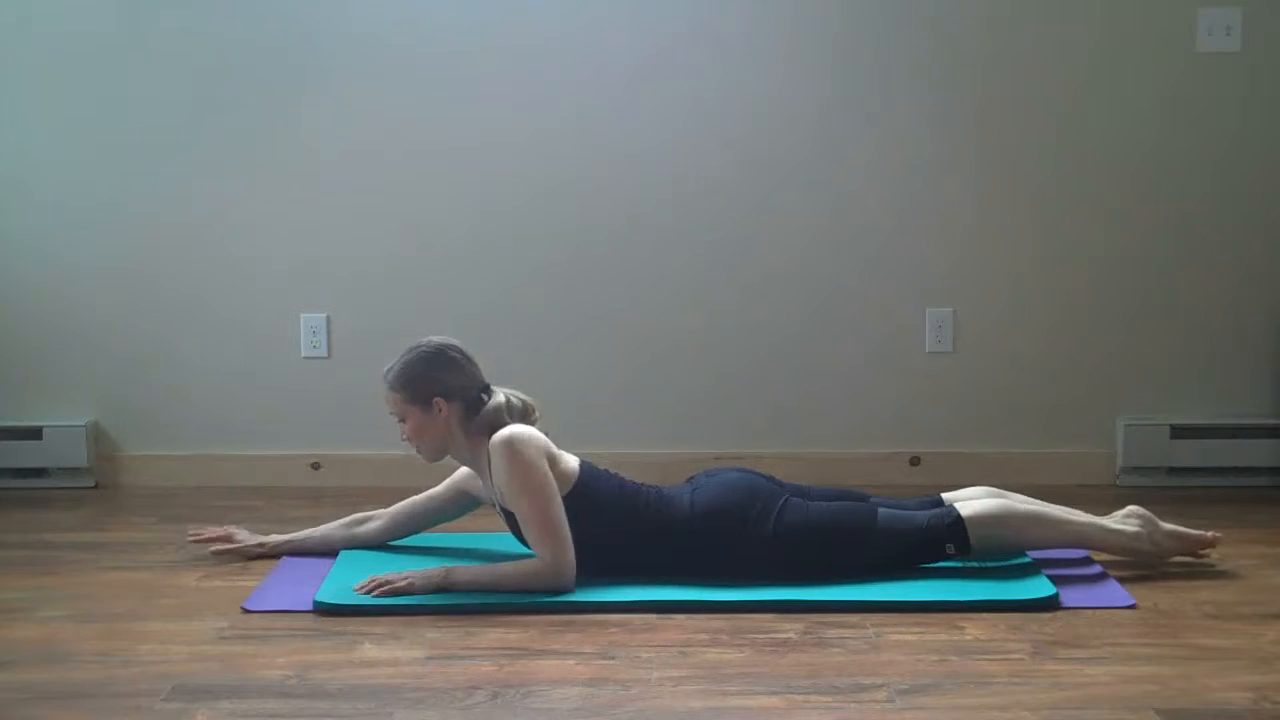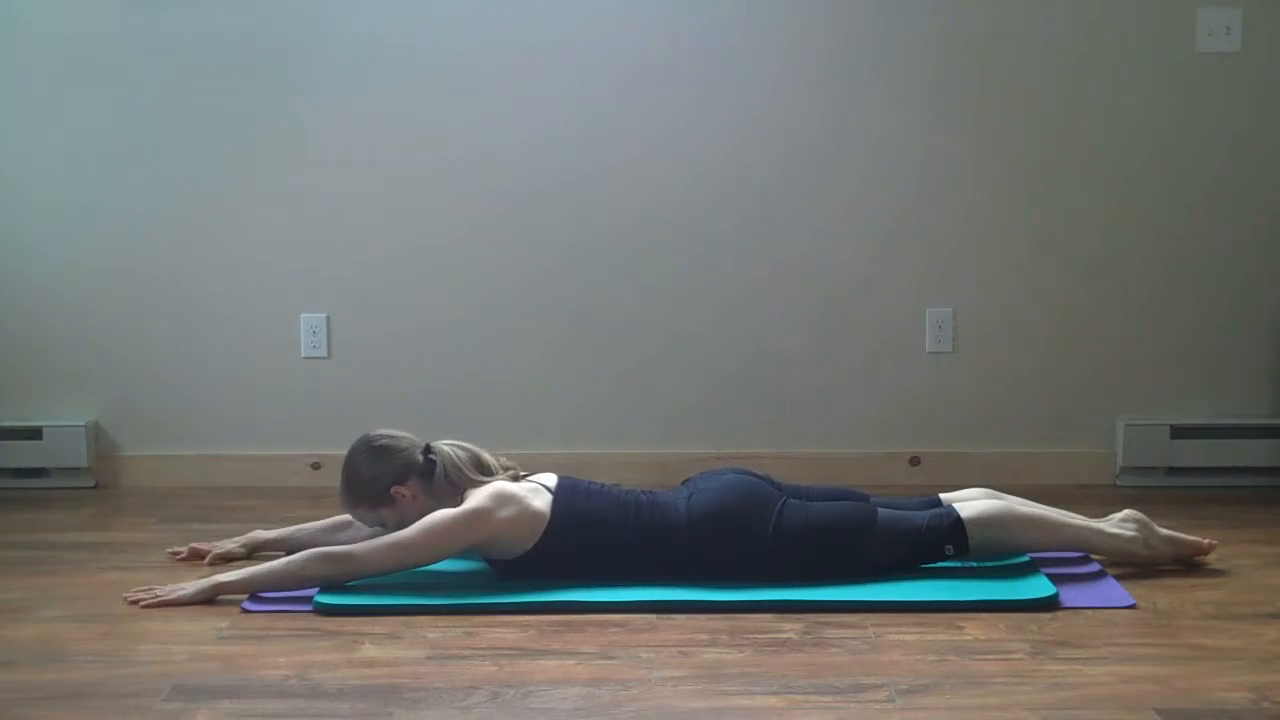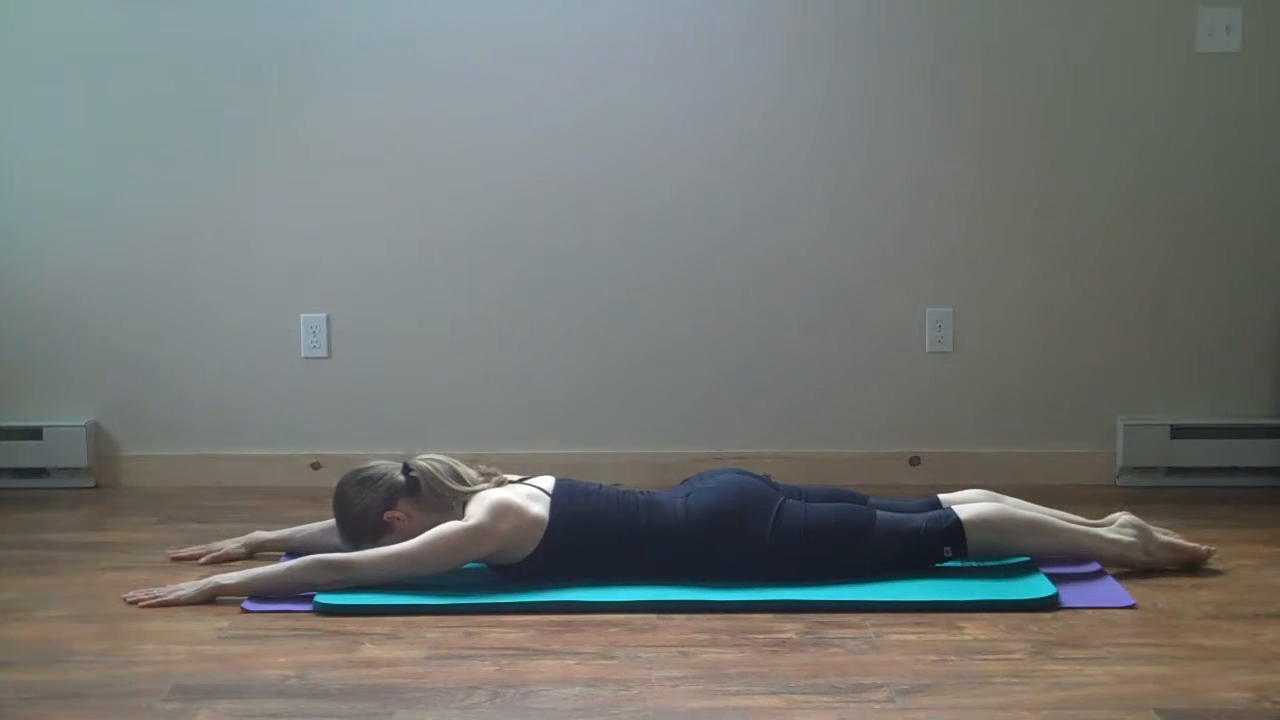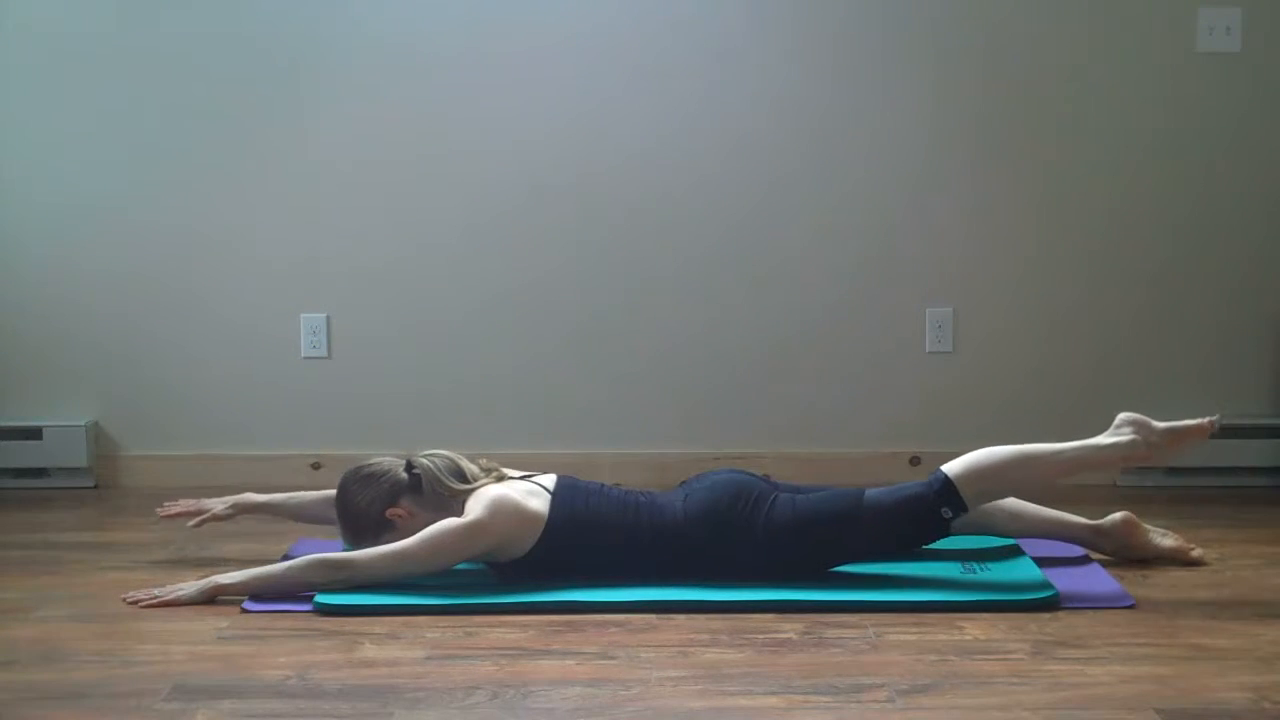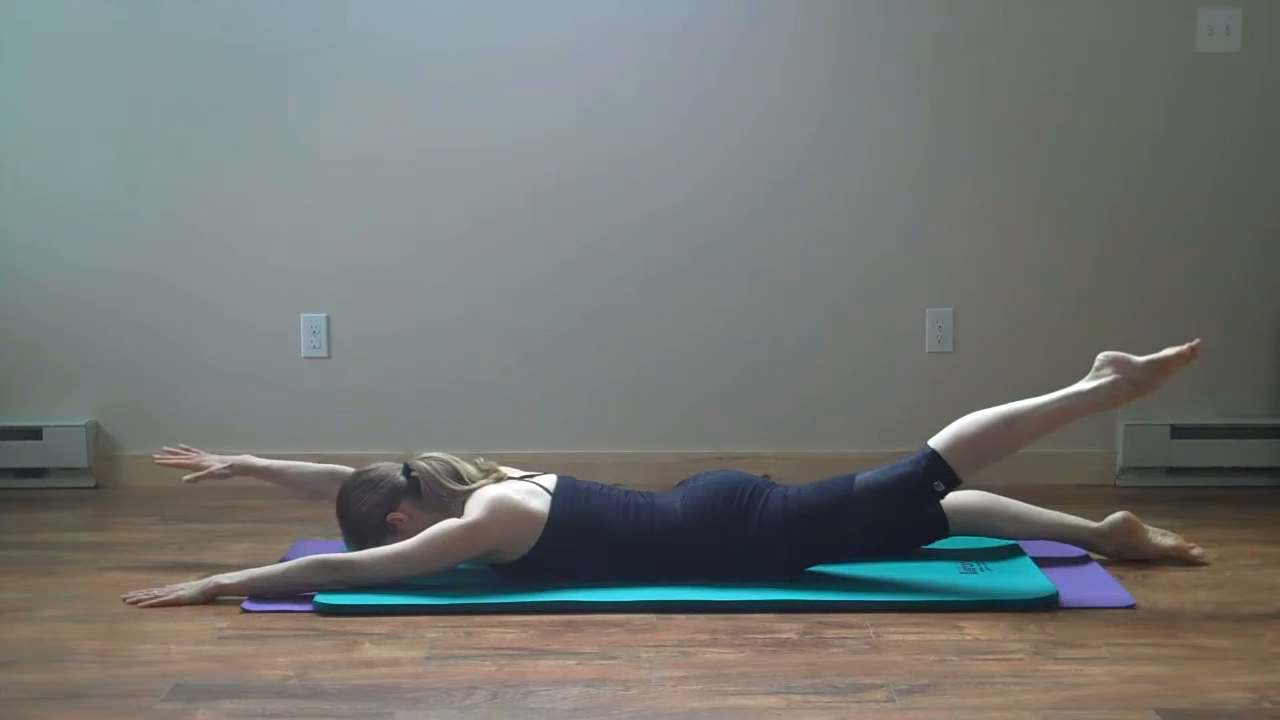
dt=1s
person 1, frame 1
left shoulder: (509, 450)
right shoulder: (486, 462)
left elbow: (560, 571)
right elbow: (384, 523)
left wrist: (438, 581)
right wrist: (273, 541)
left hip: (735, 538)
right hip: (723, 508)
left knee: (937, 531)
right knee: (925, 514)
left ankle: (1128, 533)
right ankle: (1119, 522)
person 1, frame 2
left shoulder: (478, 517)
right shoulder: (477, 480)
left elbow: (347, 560)
right elbow: (356, 526)
left wrist: (214, 587)
right wrist: (250, 539)
left hip: (733, 541)
right hip: (721, 507)
left knee: (932, 531)
right knee: (929, 515)
left ankle: (1122, 538)
right ankle: (1111, 525)
person 1, frame 3
left shoulder: (479, 528)
right shoulder: (482, 488)
left elbow: (351, 565)
right elbow: (357, 526)
left wrist: (219, 589)
right wrist: (255, 538)
left hip: (732, 540)
right hip: (721, 507)
left knee: (934, 534)
right knee: (921, 509)
left ankle: (1119, 540)
right ankle: (1108, 524)
person 1, frame 4
left shoulder: (481, 525)
right shoulder: (484, 486)
left elbow: (348, 565)
right elbow: (351, 504)
left wrist: (220, 585)
right wrist: (243, 502)
left hip: (730, 540)
right hip: (719, 510)
left knee: (929, 504)
right knee: (923, 509)
left ankle: (1116, 446)
right ankle: (1105, 529)
person 1, frame 5
left shoulder: (481, 526)
right shoulder: (479, 482)
left elbow: (348, 568)
right elbow: (350, 478)
left wrist: (217, 584)
right wrist: (240, 464)
left hip: (732, 541)
right hip: (719, 512)
left knee: (914, 487)
right knee: (919, 507)
left ankle: (1101, 385)
right ankle: (1104, 531)
